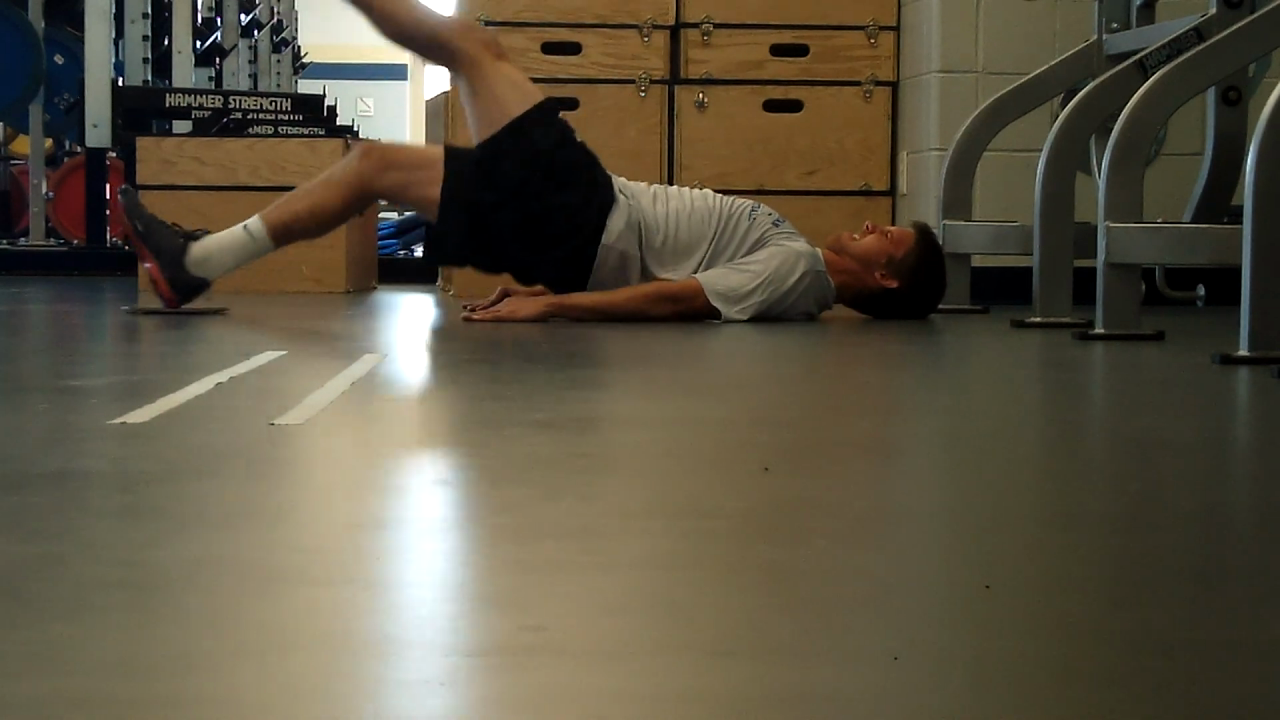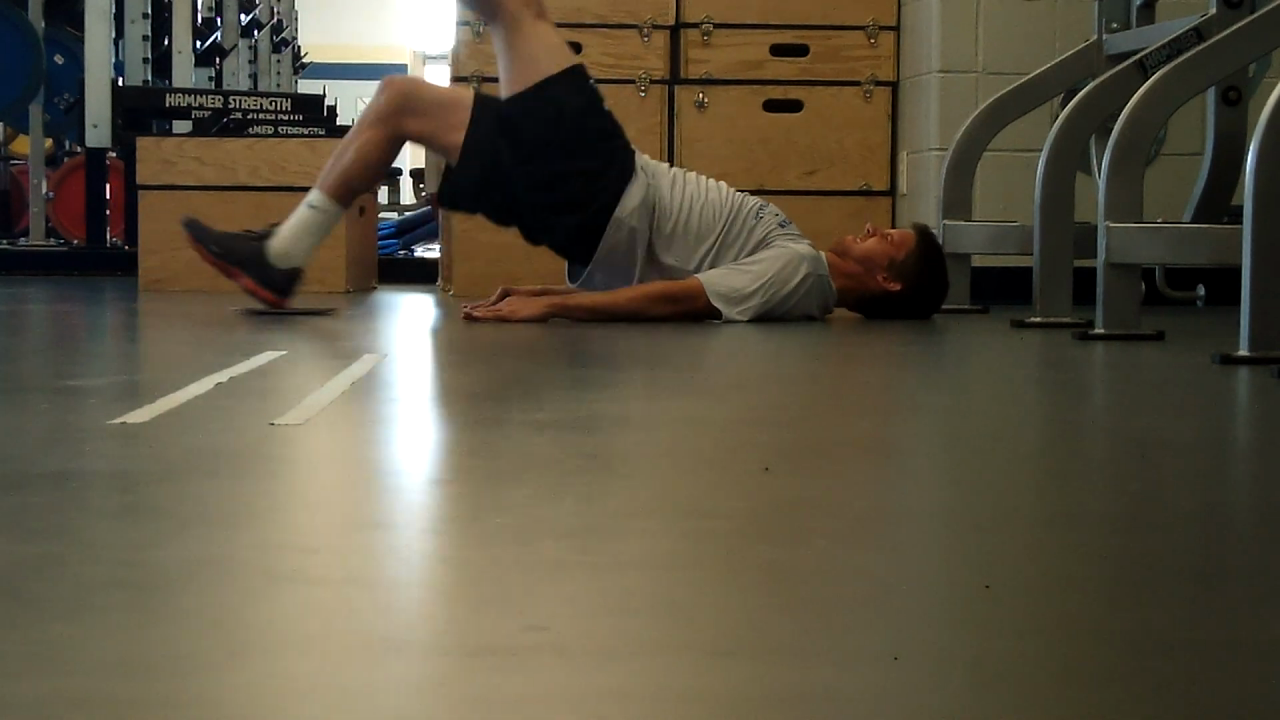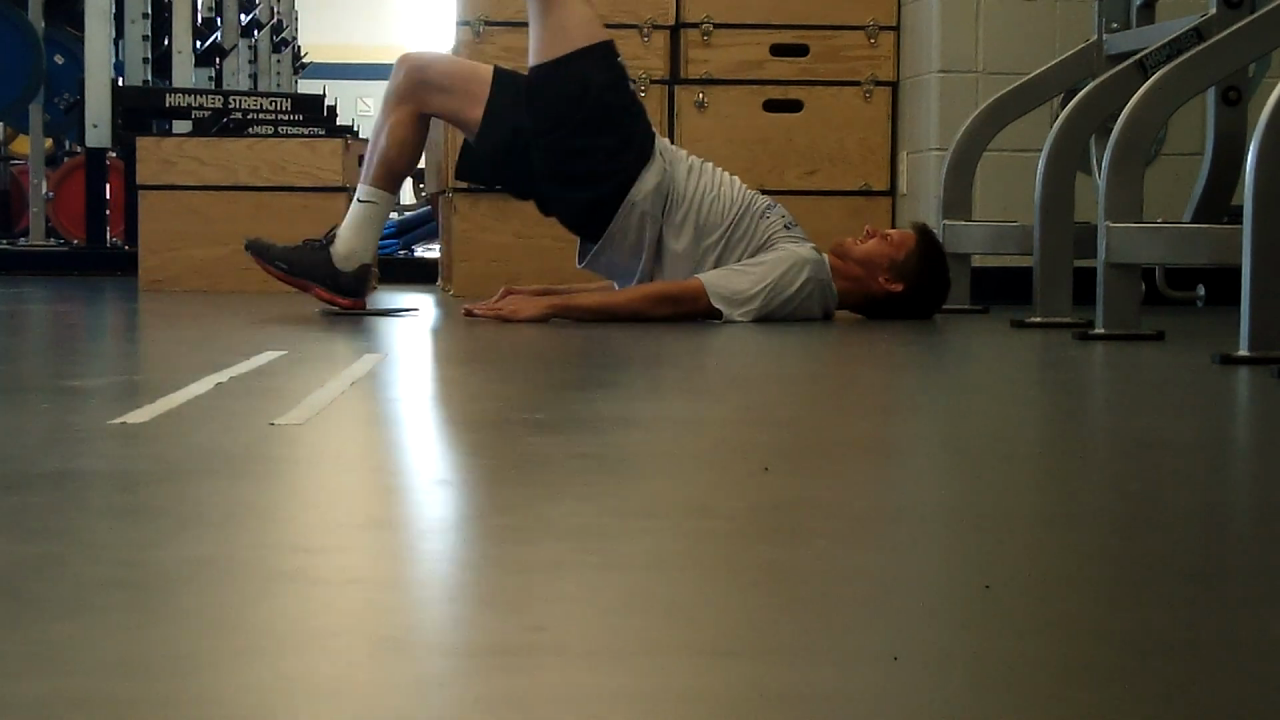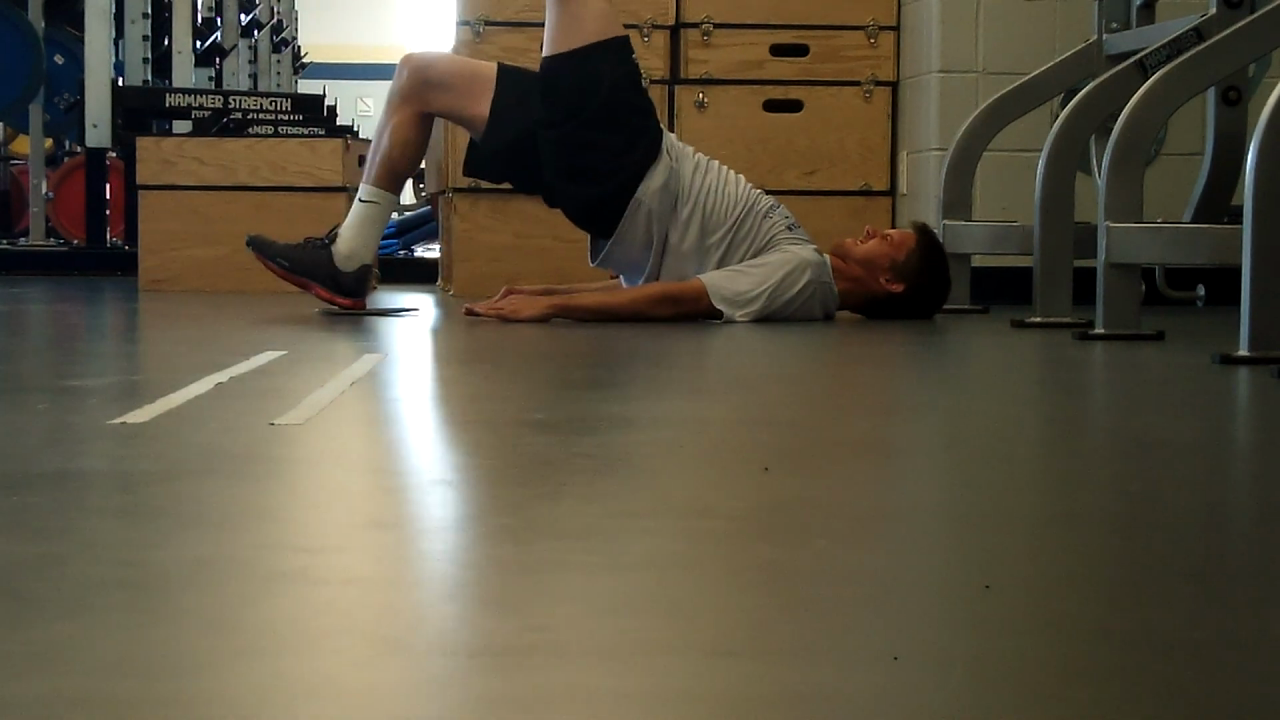
dt=0.2s
person 1, frame 1
left shoulder: (797, 272)
right shoulder: (792, 265)
left elbow: (677, 299)
left wrist: (550, 305)
right wrist: (544, 284)
left hip: (586, 228)
right hip: (588, 234)
right knee: (374, 166)
right ankle: (200, 262)
person 1, frame 2
left shoulder: (798, 274)
right shoulder: (798, 263)
left elbow: (677, 300)
left wrist: (550, 304)
right wrist: (560, 287)
left hip: (599, 192)
right hip: (604, 199)
right knee: (398, 99)
right ankle: (284, 256)
person 1, frame 3
left shoulder: (800, 275)
right shoulder: (797, 268)
left elbow: (678, 301)
left wrist: (553, 305)
right hip: (614, 178)
right knee: (414, 78)
right ankle: (349, 258)
person 1, frame 4
left shoulder: (803, 277)
right shoulder: (798, 266)
left elbow: (681, 302)
left wrist: (555, 305)
right knee: (417, 78)
right ankle: (350, 257)
